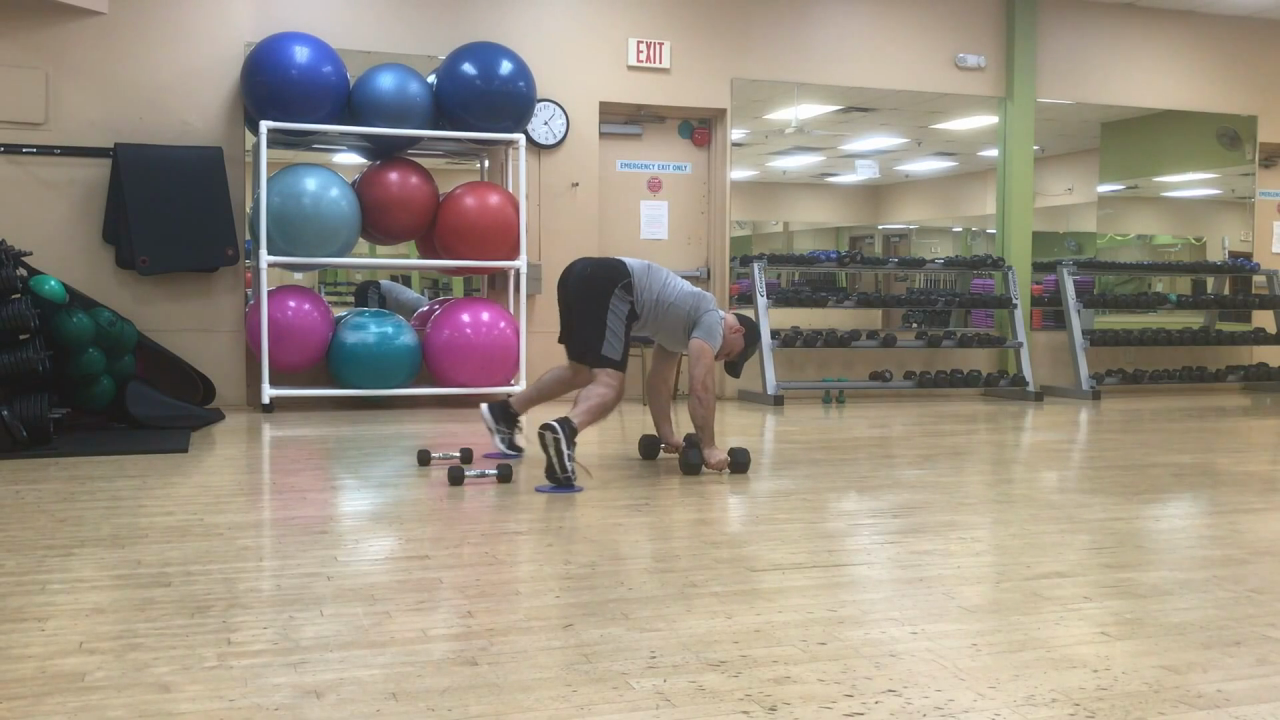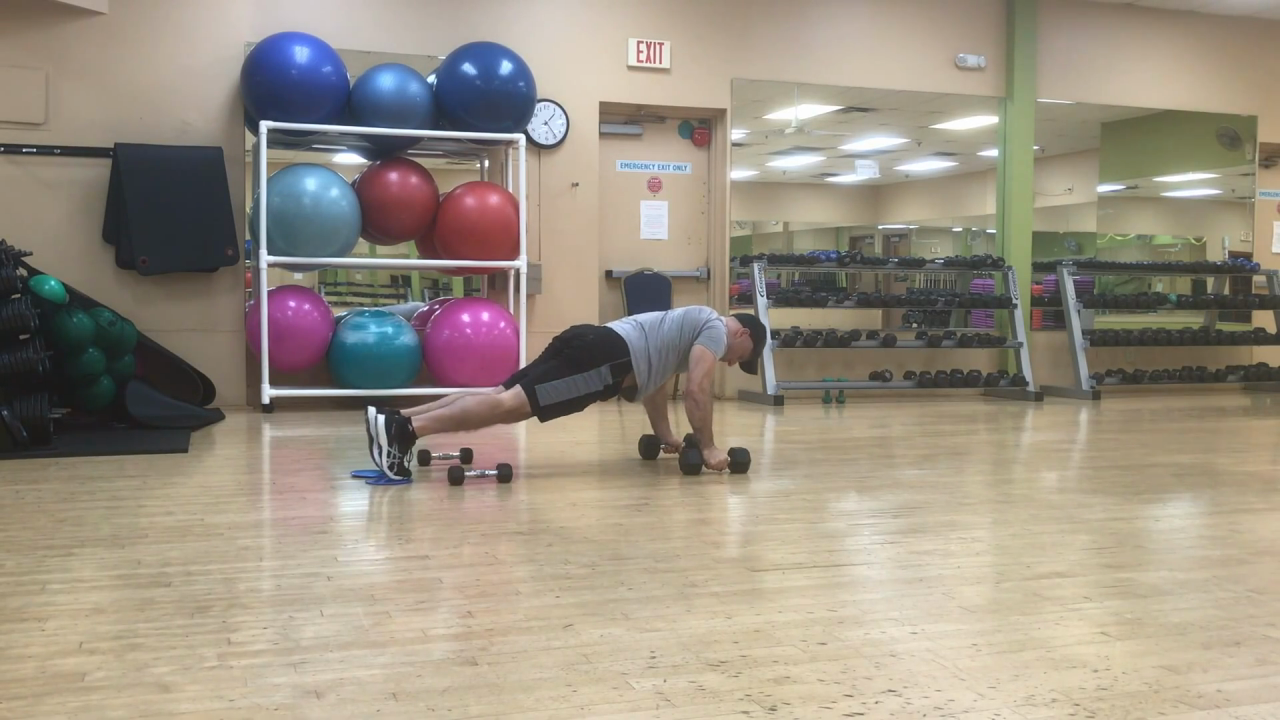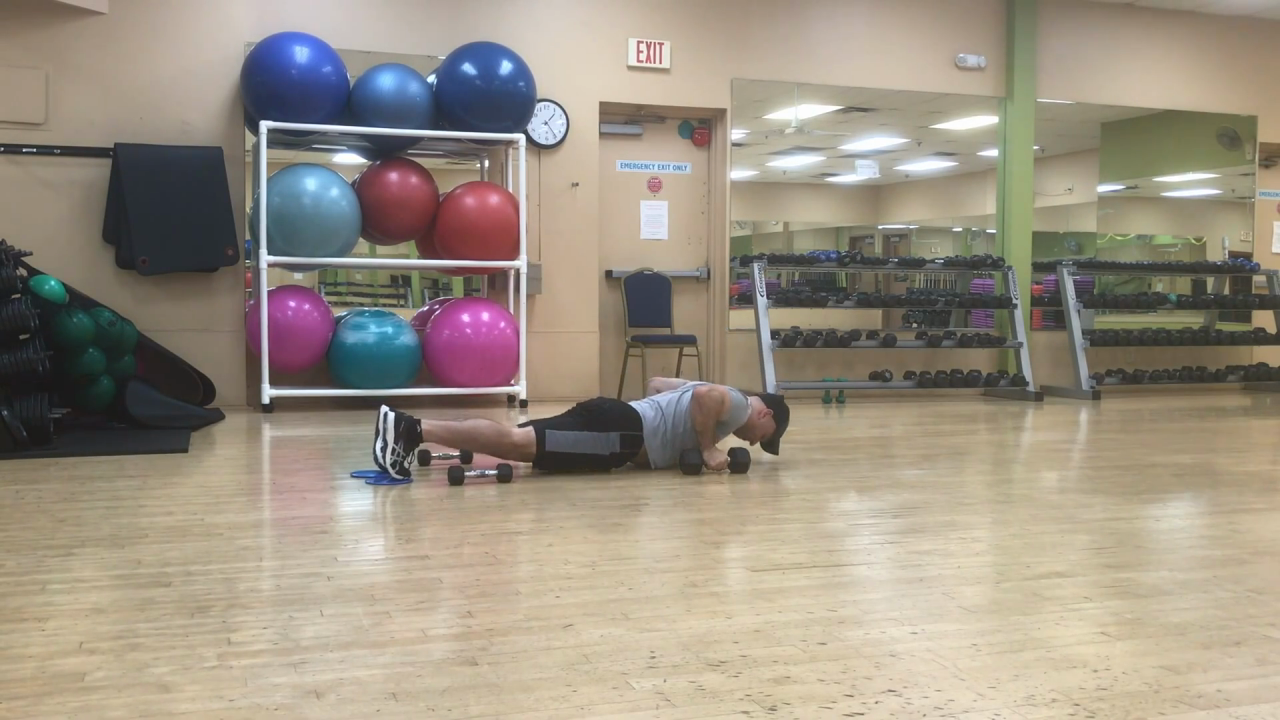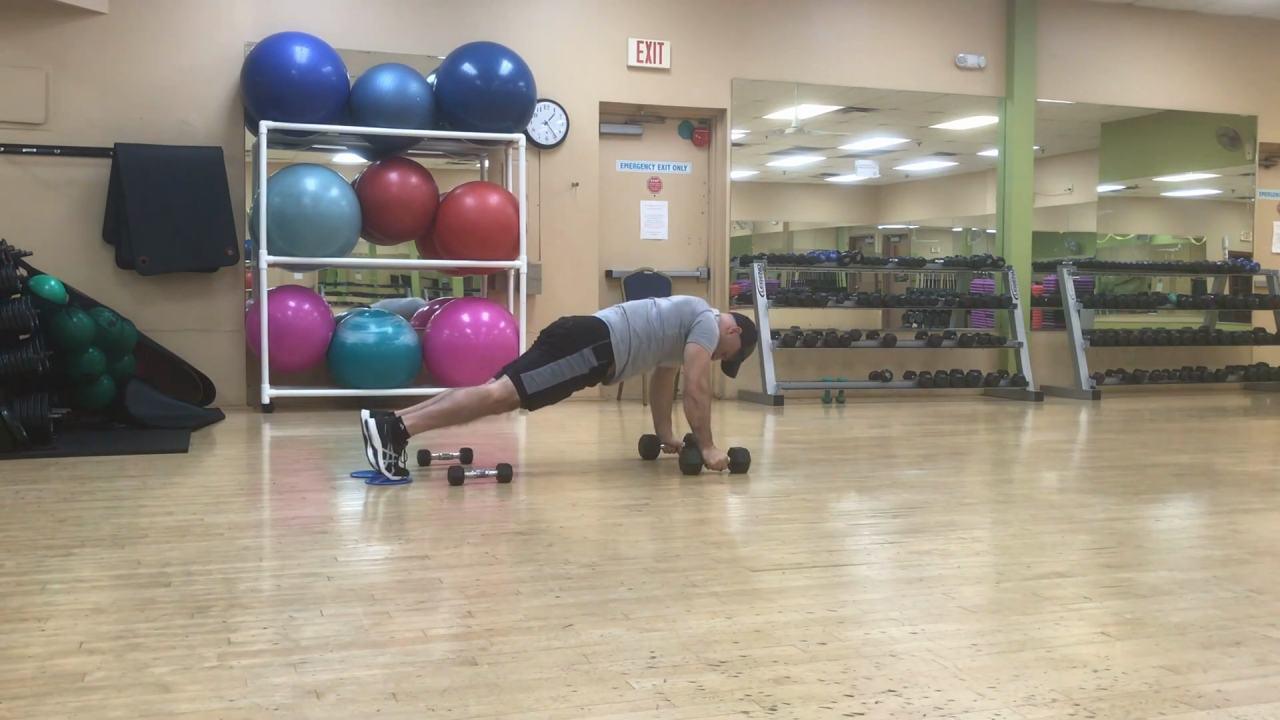
dt=1s
person 1, frame 1
left shoulder: (683, 325)
right shoulder: (712, 322)
left elbow: (659, 379)
right elbow: (700, 386)
left wrist: (666, 436)
right wrist: (708, 447)
left hip: (584, 278)
right hip: (608, 285)
left knee: (582, 370)
right knee: (608, 382)
left ankle: (506, 413)
right ankle: (566, 430)
person 1, frame 2
left shoulder: (694, 326)
right shoulder: (716, 330)
left elbow: (655, 378)
right elbow: (697, 390)
left wrist: (666, 436)
right wrist: (707, 447)
left hip: (592, 344)
right hip: (607, 357)
left knee: (498, 395)
right knee: (511, 404)
left ankle: (396, 419)
right ankle: (405, 429)
person 1, frame 3
left shoulder: (722, 399)
right shoulder: (739, 407)
left elbow: (656, 382)
right elbow: (704, 395)
left wrist: (672, 434)
right wrist: (706, 449)
left hip: (619, 421)
right hip: (623, 433)
left knee: (516, 437)
right knee: (517, 443)
left ankle: (409, 425)
right ankle: (414, 429)
person 1, frame 4
left shoulder: (686, 326)
right shoulder: (707, 324)
left elbow: (662, 378)
right elbow: (695, 389)
left wrist: (666, 435)
right wrist: (706, 447)
left hip: (589, 340)
right hip: (594, 346)
left knee: (497, 393)
right knee: (499, 395)
left ankle: (392, 421)
right ankle: (396, 428)
